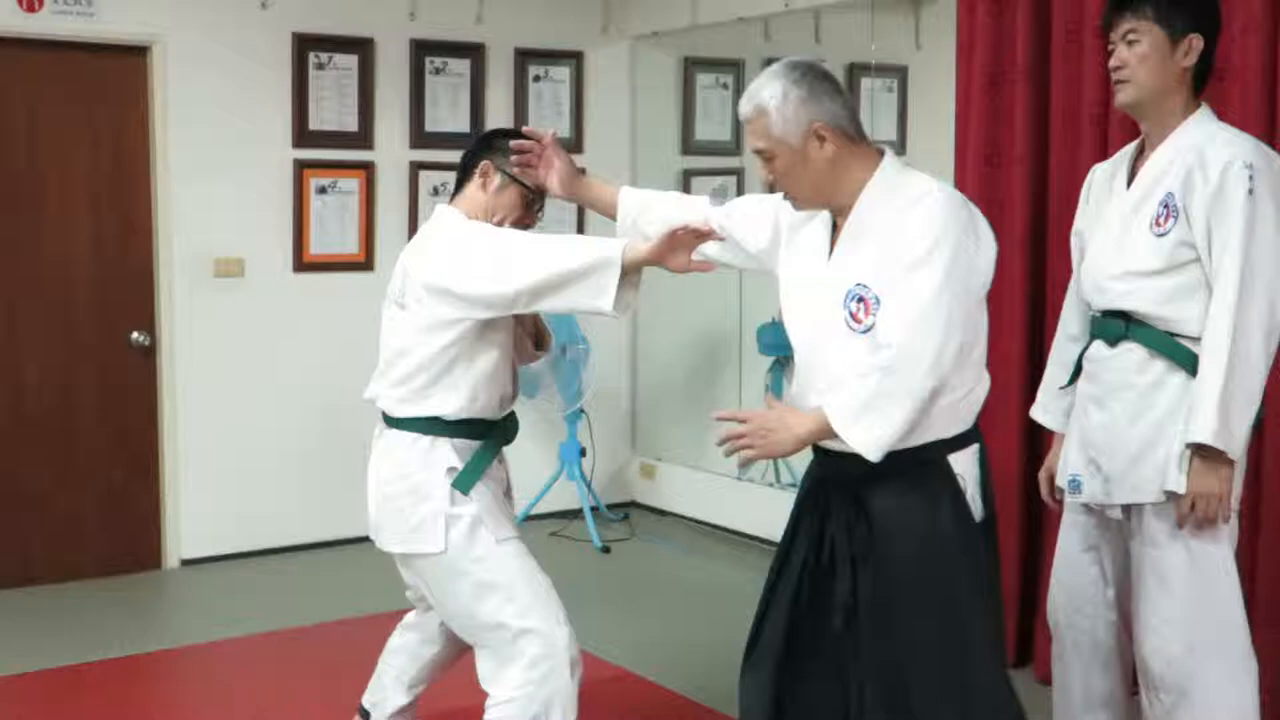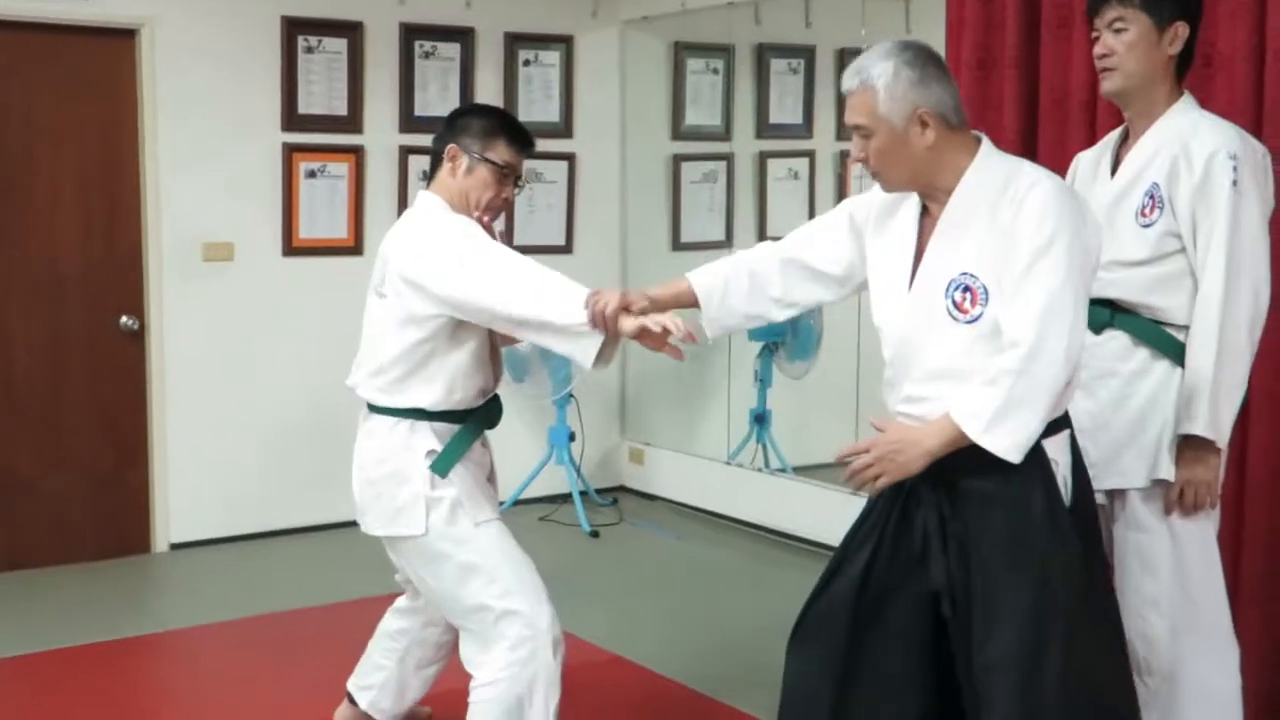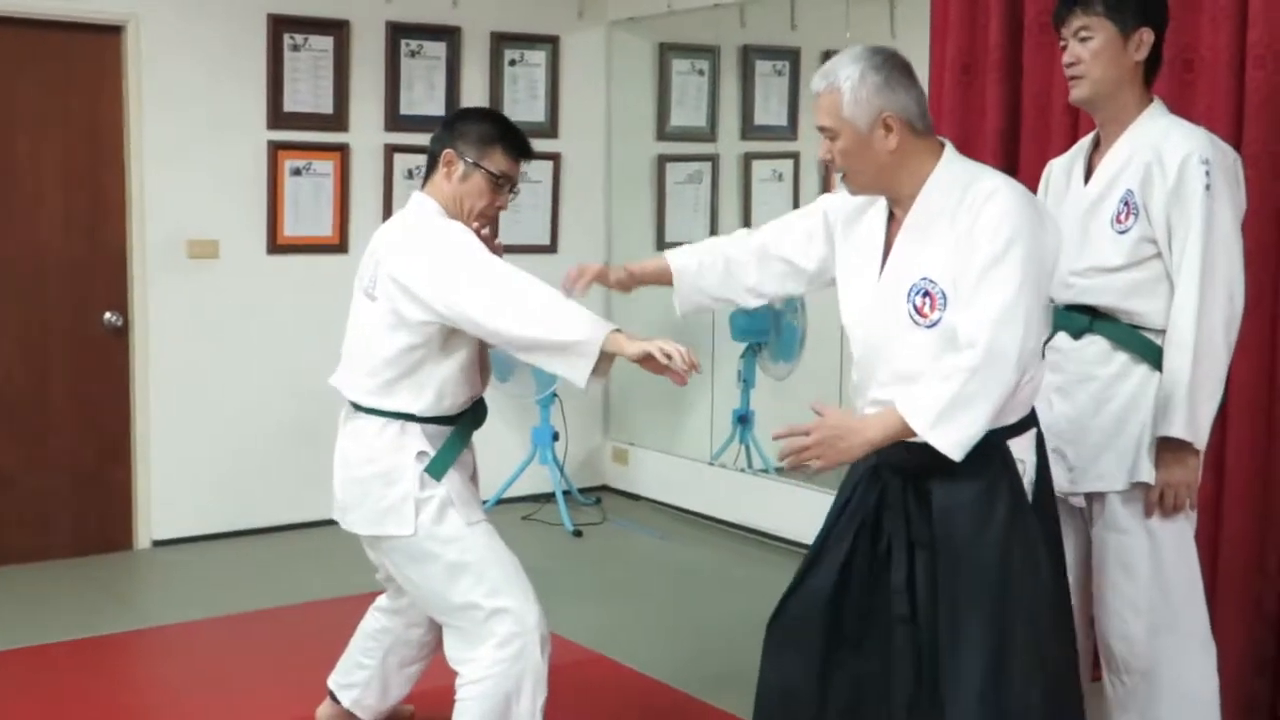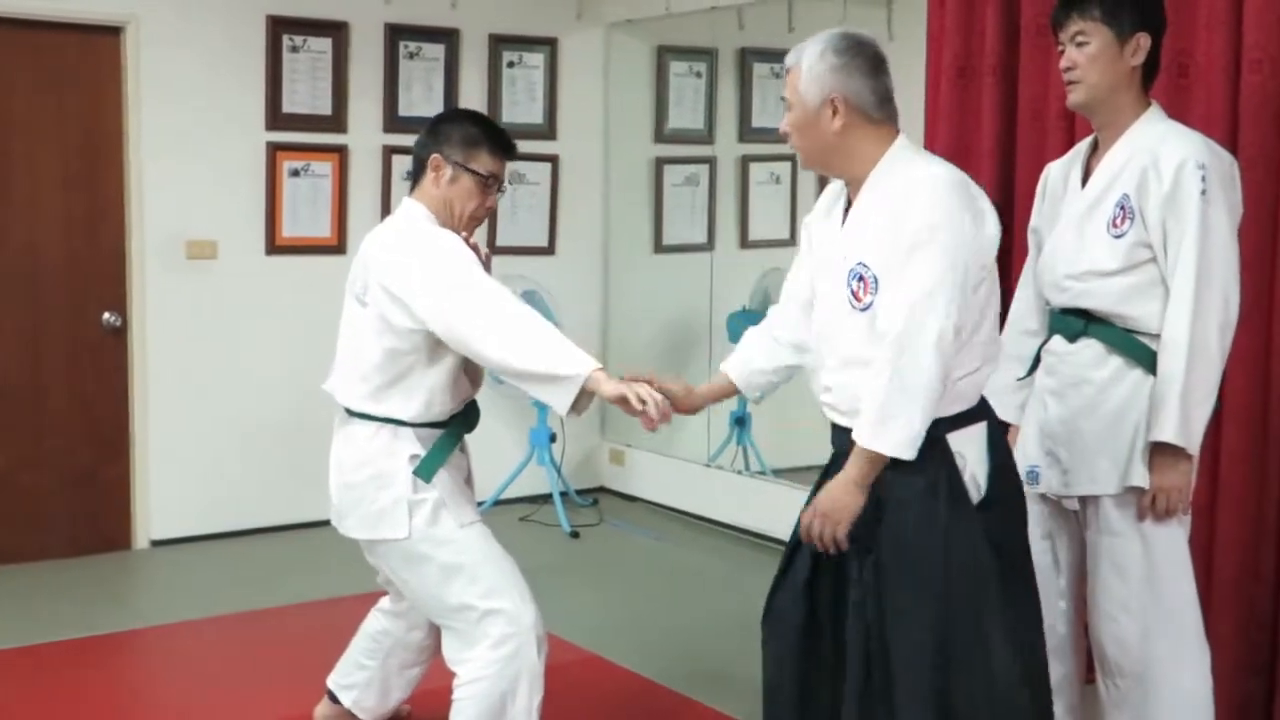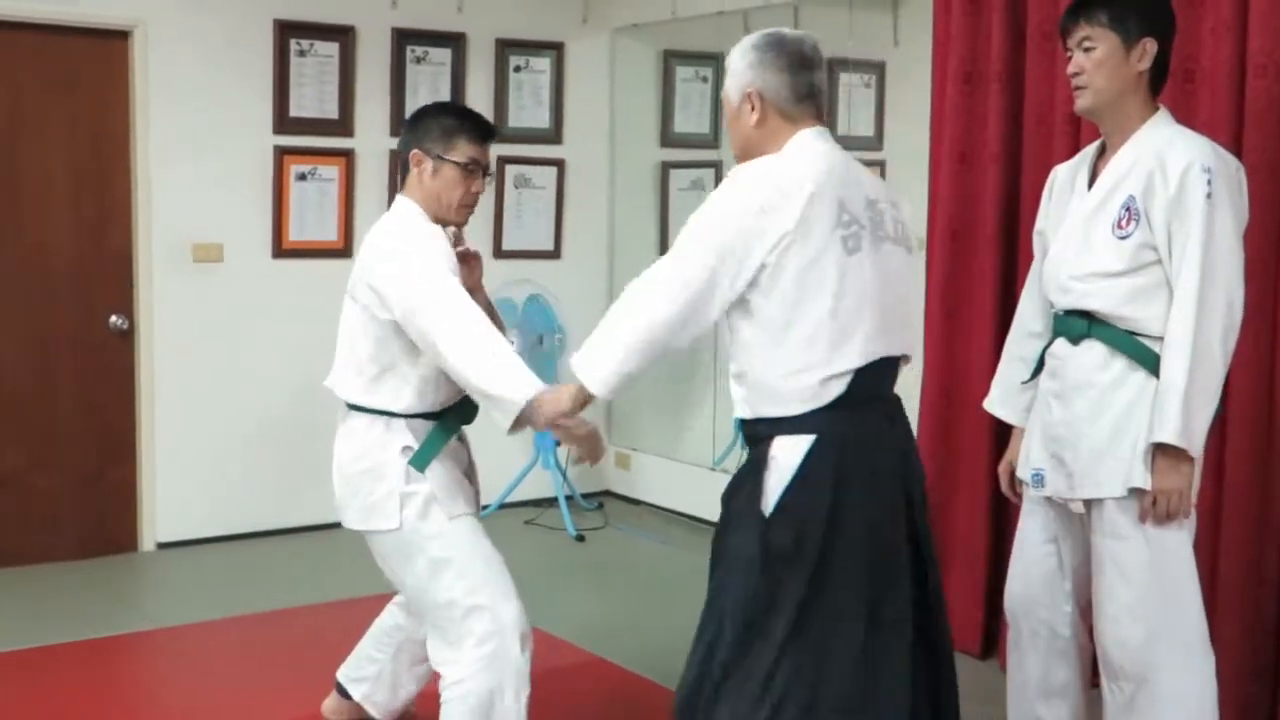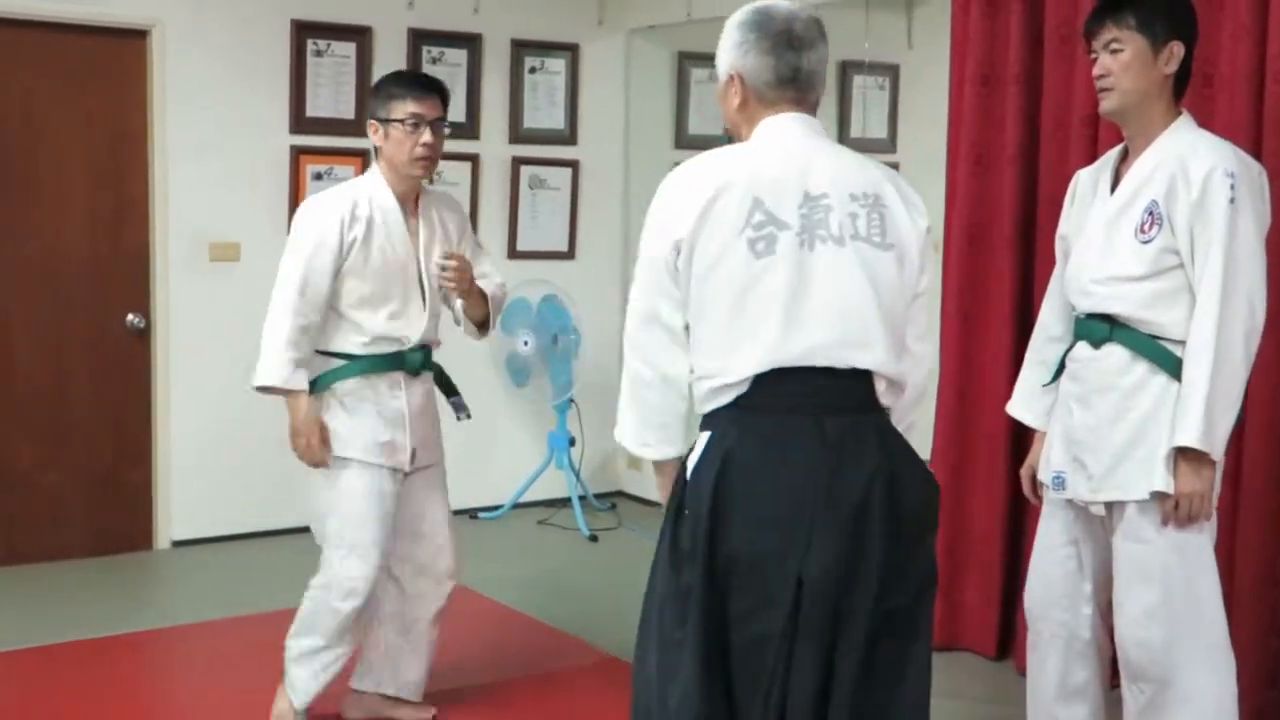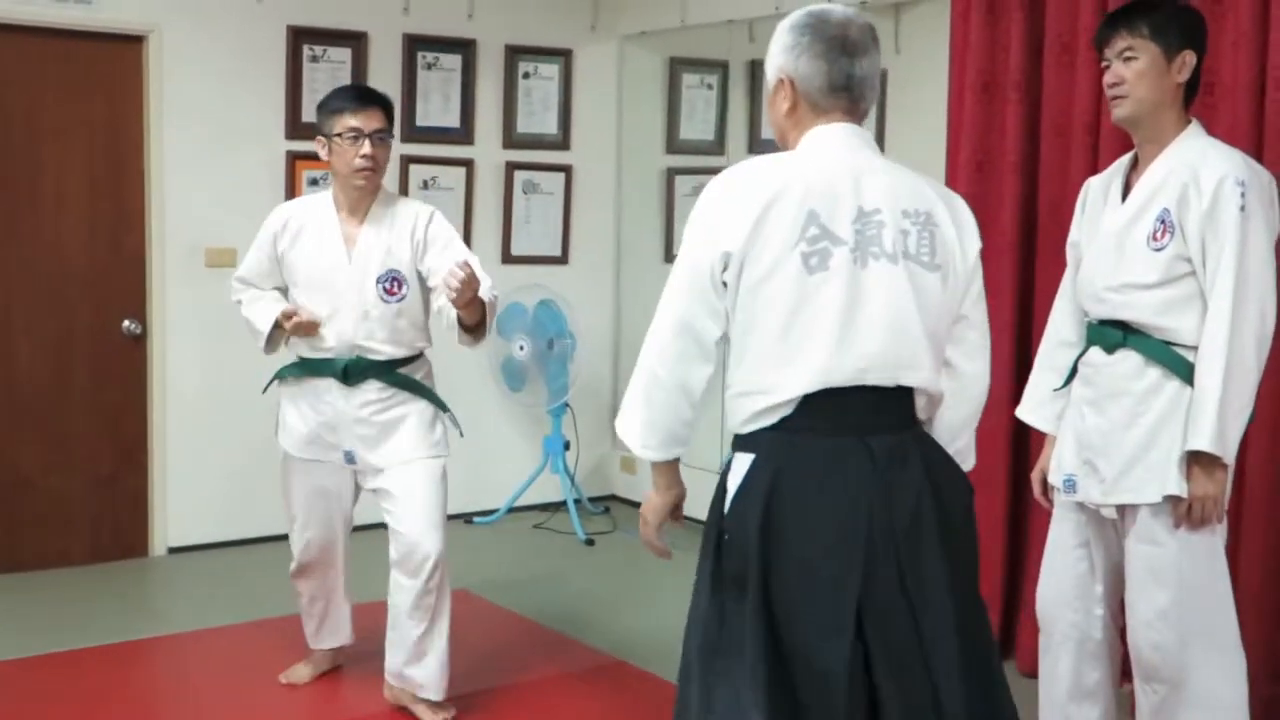
dt=0.5s
person 1, frame 1
right shoulder: (1105, 177)
left wrist: (1214, 447)
right wrist: (1058, 429)
left hip: (1175, 417)
right hip: (1100, 414)
left knee: (1186, 636)
right knee: (1078, 618)
person 1, frame 2
left shoulder: (1216, 151)
right shoulder: (1089, 164)
left wrist: (1203, 434)
left hip: (1159, 403)
right hip: (1083, 398)
left knee: (1169, 618)
person 1, frame 3
left shoulder: (1187, 157)
right shoulder: (1062, 170)
left elbow: (1208, 302)
left wrist: (1182, 438)
left hip: (1137, 408)
right hip: (1058, 403)
left knee: (1146, 620)
person 1, frame 4
left shoulder: (1185, 161)
right shoulder: (1059, 173)
left elbow: (1203, 305)
left wrist: (1173, 442)
right wrist: (1013, 418)
left hip: (1131, 408)
right hip: (1054, 404)
left knee: (1138, 622)
right knee: (1032, 607)
person 1, frame 5
left shoulder: (1191, 165)
right shoulder: (1067, 177)
left elbow: (1206, 309)
left wrist: (1176, 444)
right wrist: (1019, 423)
left hip: (1135, 415)
right hip: (1061, 411)
left knee: (1144, 626)
right knee: (1038, 610)
person 1, frame 6
left shoulder: (1213, 170)
right shoulder: (1089, 181)
left elbow: (1229, 313)
left wrist: (1197, 448)
right wrist: (1041, 426)
left hip: (1155, 421)
right hip: (1081, 417)
left knee: (1162, 630)
right knee: (1057, 611)
person 1, frame 7
right shoulder: (1100, 190)
left wrist: (1210, 453)
right wrist: (1051, 431)
left hip: (1169, 426)
right hip: (1092, 423)
left knee: (1176, 631)
right knee: (1067, 613)
person 2, frame 1
left shoulder: (934, 217)
right shoulder: (800, 217)
left elbow: (912, 365)
right elbow: (704, 223)
left wrist: (802, 427)
right wrist: (579, 188)
left hip: (922, 493)
right hip: (841, 487)
person 2, frame 2
left shoulder: (1037, 205)
right shoulder: (881, 209)
left elbow: (1039, 359)
right elbow: (780, 269)
left wrist: (931, 439)
right wrist: (653, 299)
left hip: (1015, 484)
right hip: (922, 481)
right knee: (846, 651)
person 2, frame 3
left shoulder: (998, 210)
right shoulder: (853, 213)
left elbow: (988, 362)
right elbow: (758, 258)
left wrist: (870, 432)
right wrist: (632, 273)
left hip: (981, 483)
right hip: (890, 477)
right knee: (822, 638)
person 2, frame 4
left shoulder: (935, 198)
right shoulder: (836, 204)
left elbow: (917, 356)
right elbow: (795, 325)
left wrist: (852, 477)
right wrist: (700, 395)
left hip: (936, 470)
right hip: (862, 462)
right knee: (811, 635)
person 2, frame 5
left shoulder: (764, 188)
right shoulder: (871, 192)
left elbow: (668, 299)
left wrist: (579, 387)
left hip: (818, 462)
right hip: (878, 443)
person 2, frame 6
left shoulder: (699, 185)
right shoulder: (890, 192)
left elbow: (656, 342)
right elbow: (915, 350)
left wrist: (668, 465)
left hip: (748, 464)
right hip: (868, 463)
person 2, frame 7
left shoulder: (745, 192)
right shoulder: (941, 208)
left elbow: (679, 344)
right elbow: (966, 368)
left wrist: (664, 473)
left hip: (788, 481)
right hip: (906, 479)
person 3, frame 1
left shoulder: (456, 252)
right shoulder: (452, 248)
left elbow: (528, 347)
right elbow: (535, 265)
left wrist: (520, 311)
right wrist: (644, 252)
left hip: (432, 471)
right hip: (438, 481)
left knee: (446, 611)
right knee: (539, 645)
person 3, frame 2
left shoulder: (436, 237)
right shoulder: (433, 238)
left elbow: (507, 321)
right elbow: (517, 286)
right wrist: (617, 318)
left hip: (419, 456)
right hip: (423, 464)
left knee: (437, 597)
right knee: (521, 627)
person 3, frame 3
left shoulder: (412, 236)
right shoulder: (427, 242)
left elbow: (482, 321)
right elbow: (510, 306)
left wrist: (482, 263)
right wrist: (620, 343)
left hip: (397, 457)
right hip: (405, 467)
left knee: (418, 596)
right knee: (508, 625)
person 3, frame 4
left shoulder: (405, 243)
right shoulder: (418, 250)
left elbow: (468, 326)
right elbow: (495, 325)
left wrist: (472, 276)
right wrist: (601, 380)
left hip: (392, 461)
right hip: (401, 469)
left knee: (421, 597)
right knee: (505, 626)
person 3, frame 5
left shoulder: (422, 242)
right shoulder: (408, 247)
left elbow: (466, 336)
right elbow: (458, 337)
left wrist: (472, 286)
right wrist: (548, 407)
left hip: (418, 454)
right hip: (398, 463)
left knee: (436, 597)
right knee: (489, 624)
person 3, frame 6
left shoulder: (448, 213)
right shoulder: (336, 210)
left elbow: (484, 313)
right elbow: (292, 308)
left wrist: (470, 286)
right wrist: (299, 404)
left hip: (415, 401)
right hip: (350, 403)
left knee: (428, 564)
right knee: (354, 567)
person 3, frame 7
left shoulder: (419, 221)
right shoulder: (288, 224)
left elbow: (472, 307)
right elbow: (248, 288)
left wrist: (470, 302)
right wrist: (280, 321)
left hip: (400, 404)
right hip: (317, 403)
left knee: (422, 546)
right knee: (315, 544)
right ankle: (326, 644)
